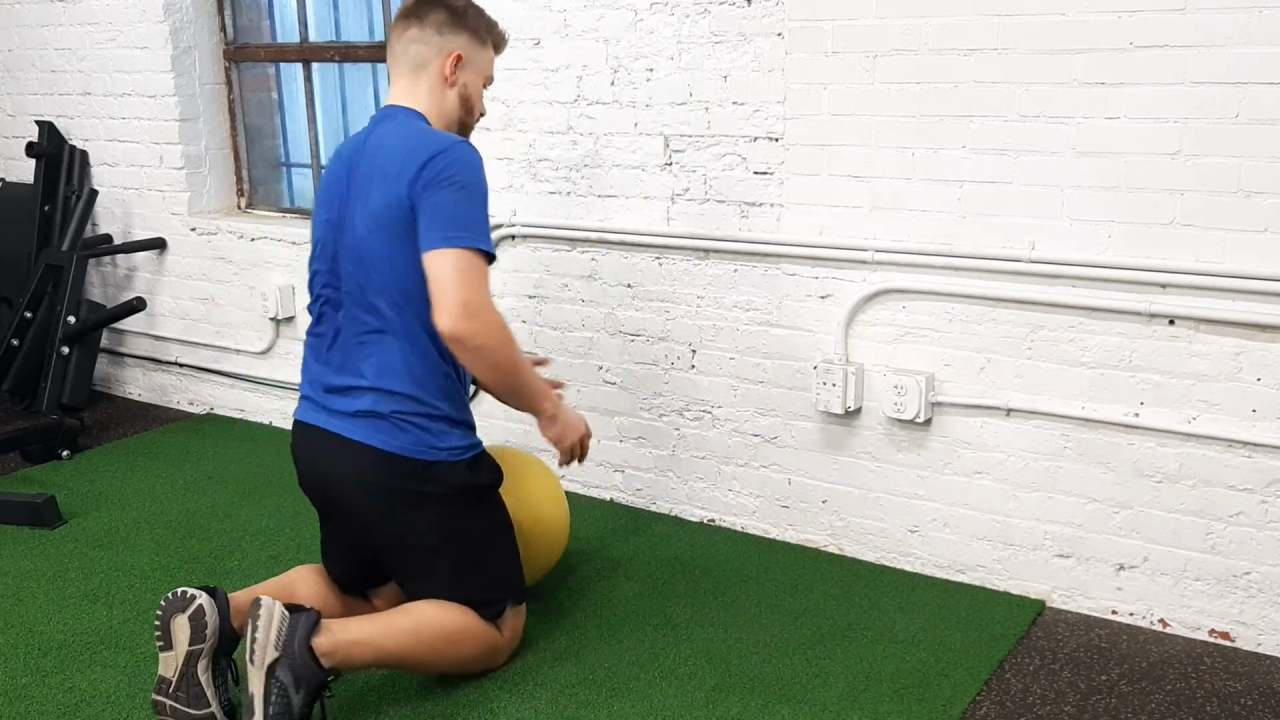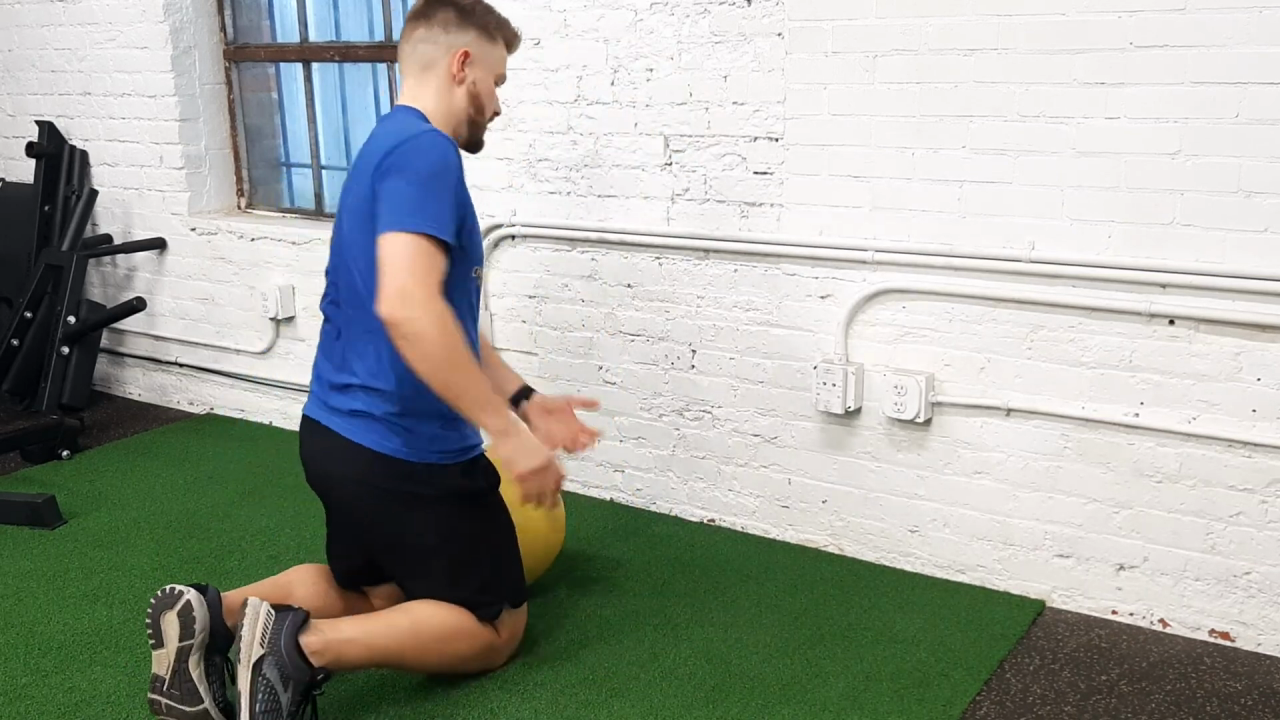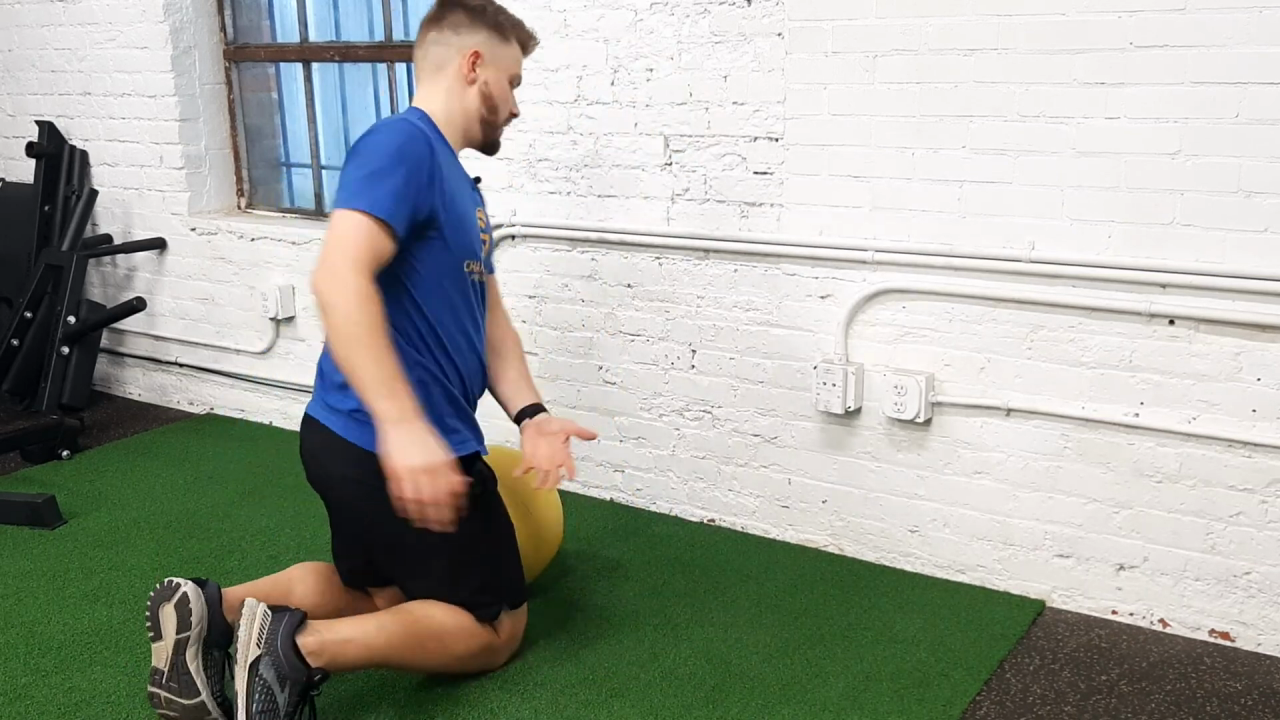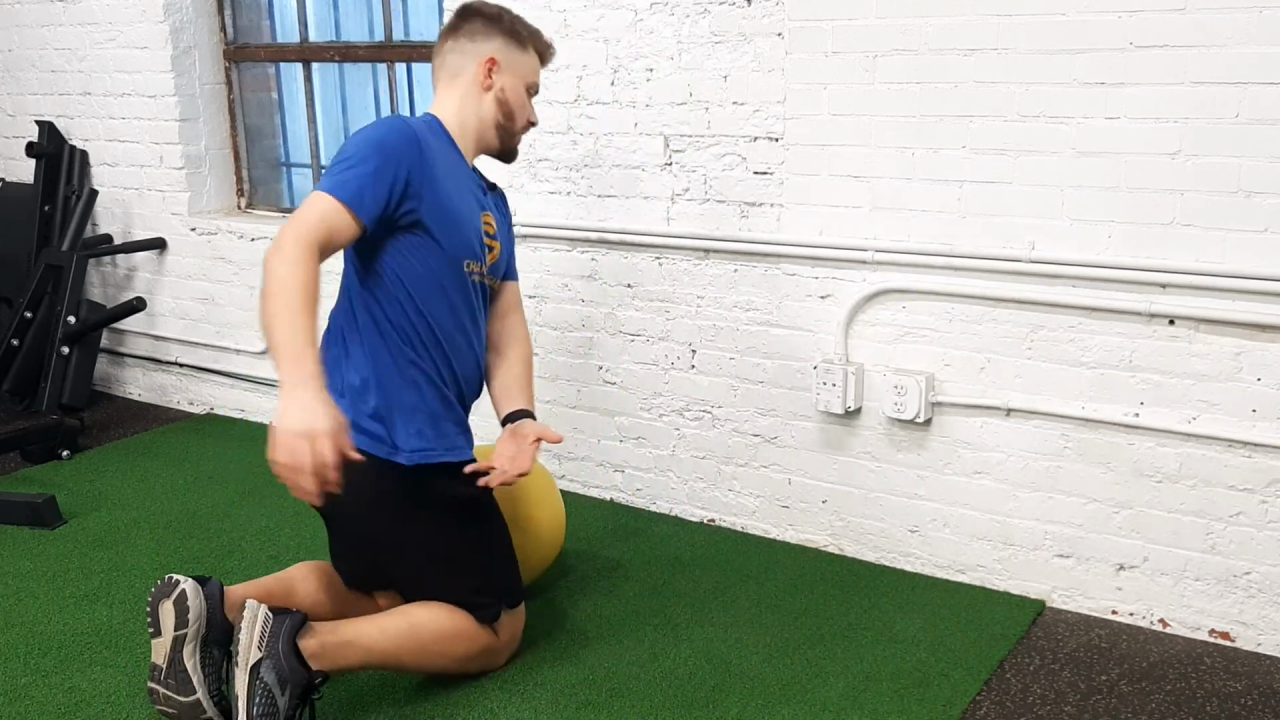
dt=0.1s
person 1, frame 1
left shoulder: (350, 158)
right shoulder: (445, 160)
right elbow: (462, 320)
left wrist: (492, 377)
right wrist: (547, 408)
left hip: (323, 435)
right hip: (408, 452)
left knee: (368, 586)
right knee: (492, 627)
left ankle: (222, 615)
right ankle: (314, 642)
person 1, frame 2
left shoulder: (404, 153)
right shoulder: (421, 152)
right elbow: (409, 307)
left wrist: (520, 396)
right wrist: (502, 429)
left hip: (342, 435)
right hip: (400, 450)
left knee: (370, 587)
right knee: (493, 627)
left ankle: (214, 612)
right ankle: (304, 645)
person 1, frame 3
left shoulder: (454, 177)
right shoulder: (402, 147)
left elbow: (486, 319)
right elbow: (338, 279)
left wrist: (530, 414)
right wrist: (402, 425)
left hip: (343, 438)
right hip: (388, 447)
left knee: (374, 587)
right knee: (492, 628)
left ankle: (214, 608)
right ankle: (301, 645)
person 1, frame 4
left shoulder: (488, 202)
right shoulder: (402, 147)
left elbow: (505, 325)
right elbow: (294, 250)
left wrist: (515, 420)
right wrist: (303, 391)
left hip: (396, 446)
right hip: (393, 453)
left knee: (378, 589)
right knee: (493, 629)
left ankle: (218, 607)
right ankle: (301, 647)
